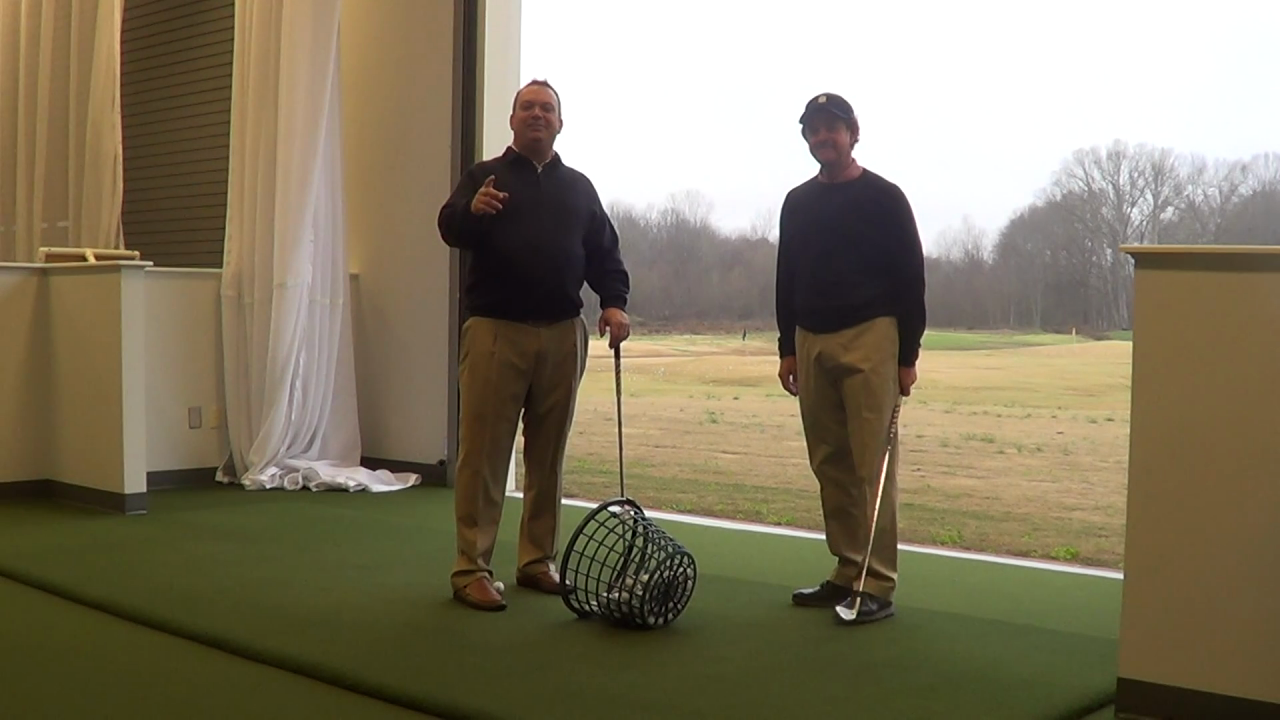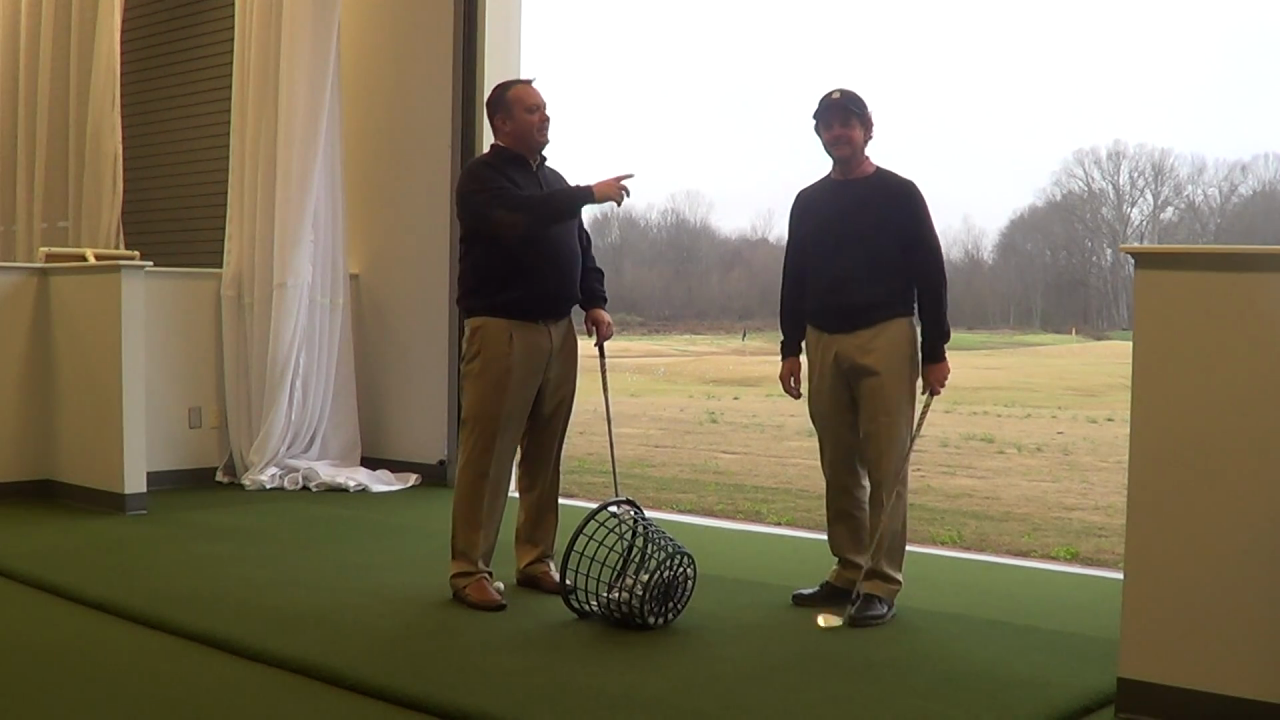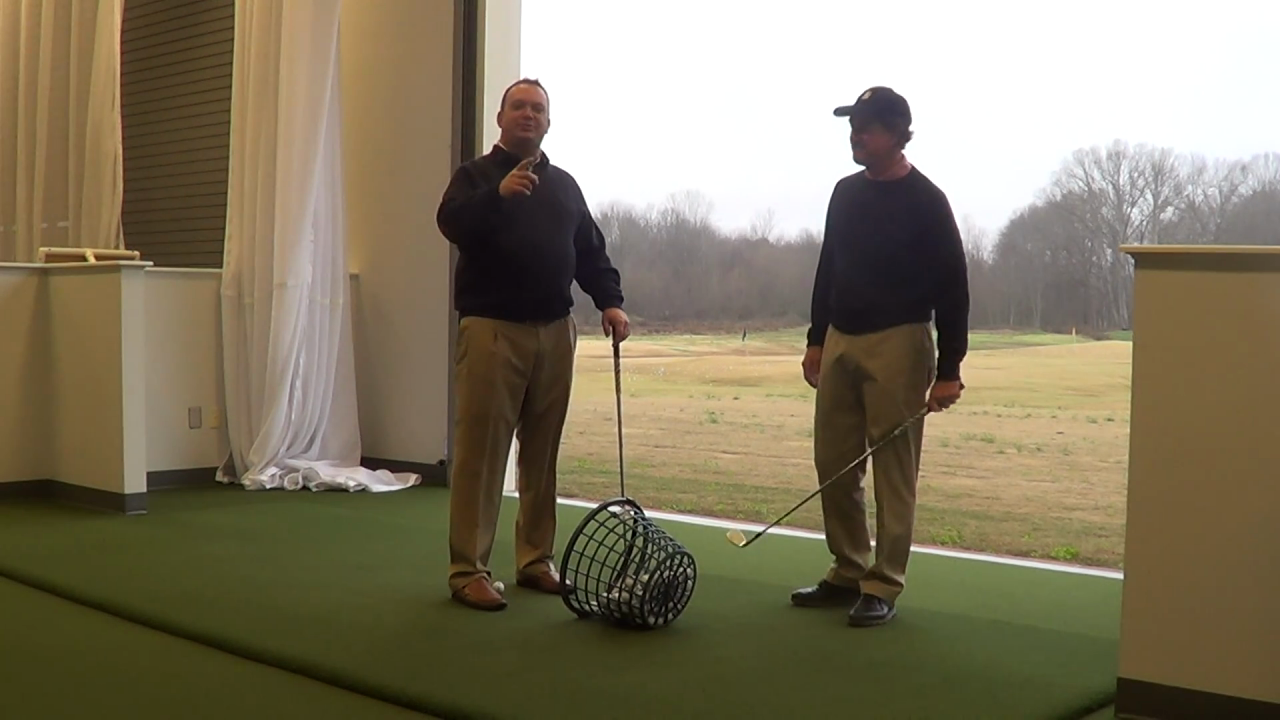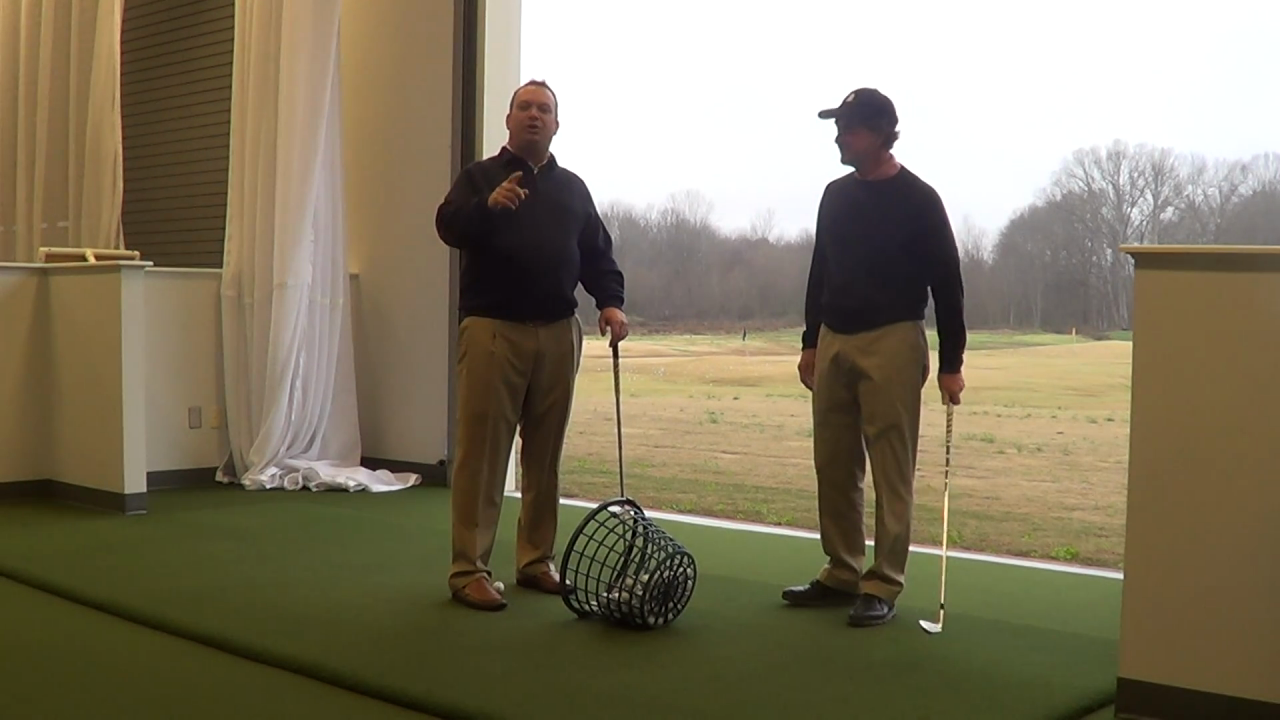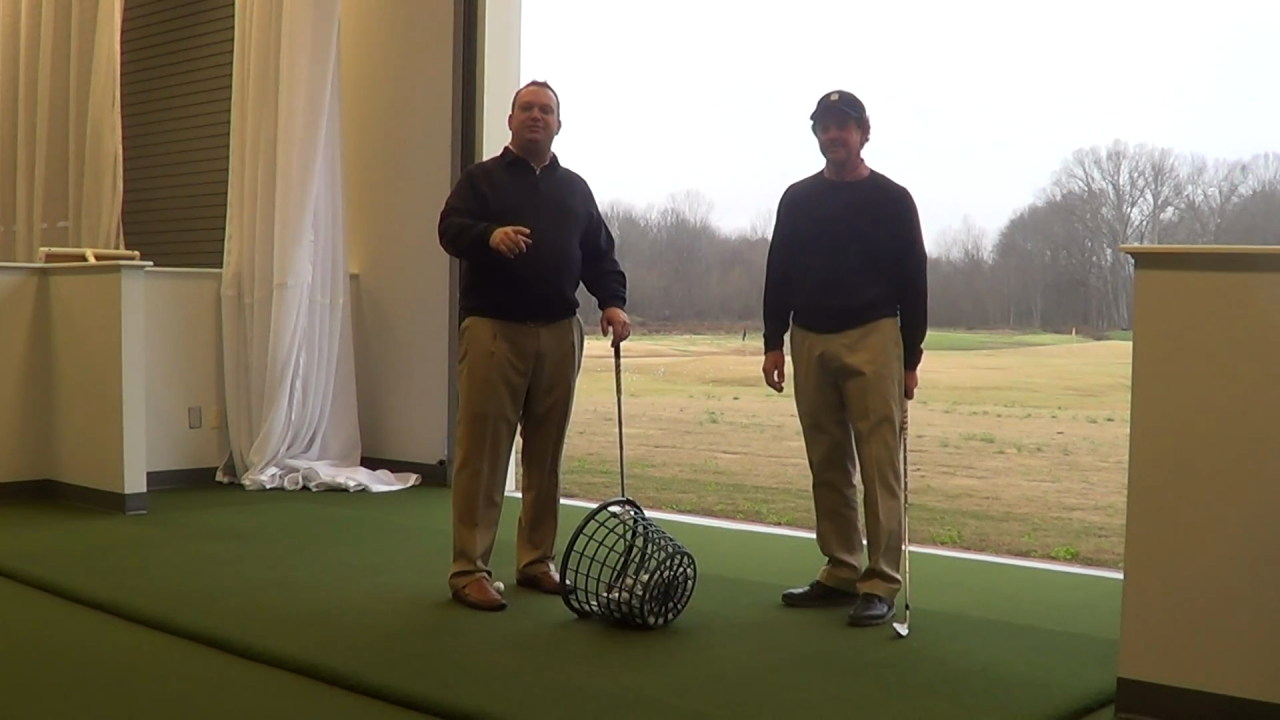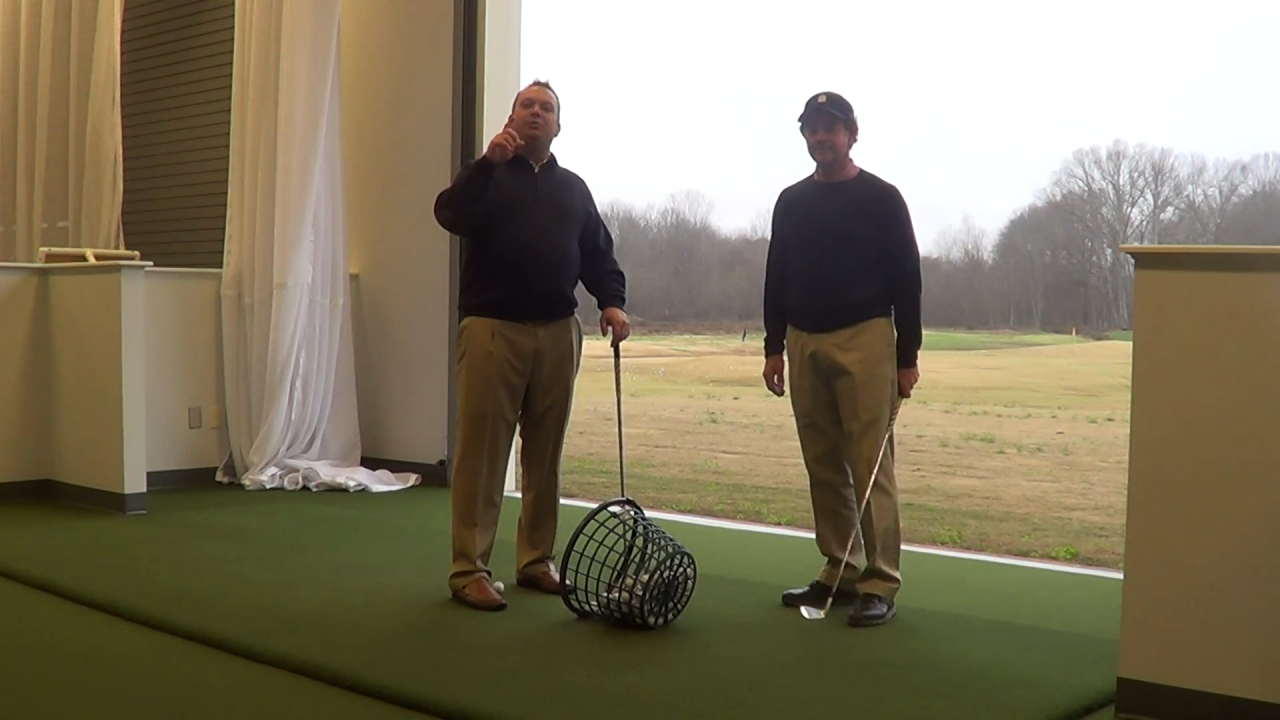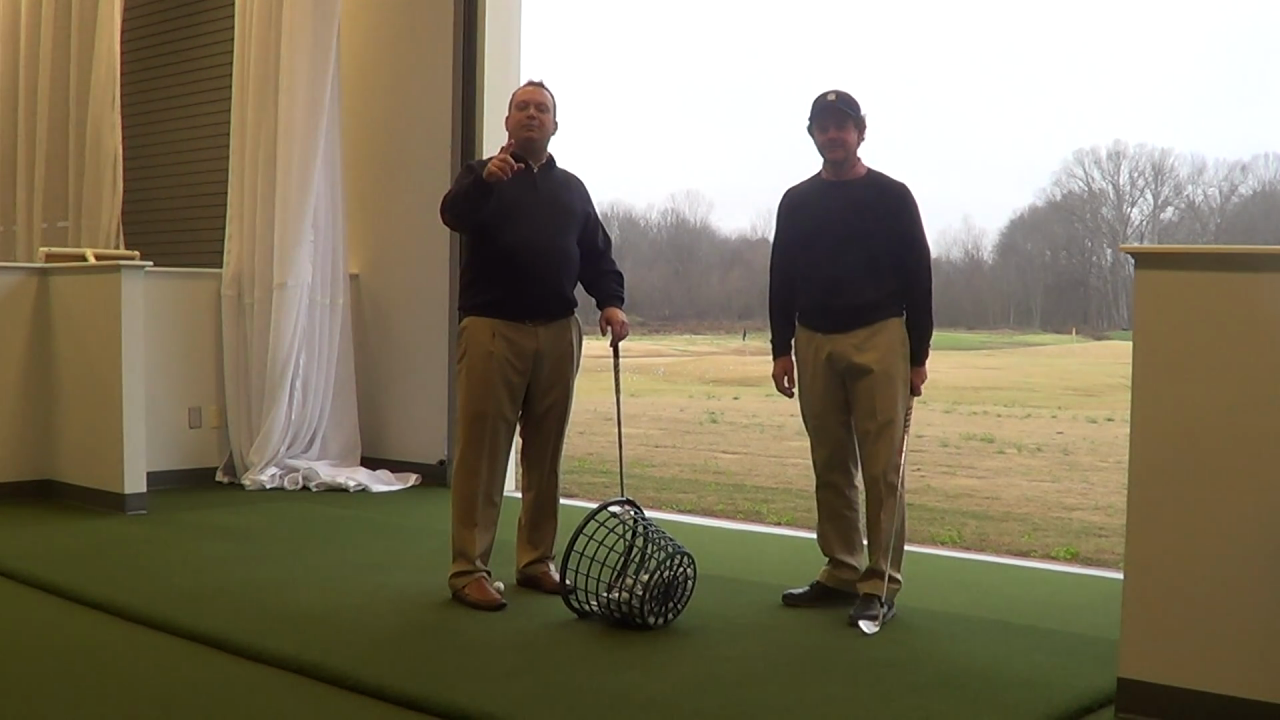
dt=0.7s
person 1, frame 1
left shoulder: (884, 197)
right shoulder: (797, 202)
left elbow: (910, 278)
right elbow: (787, 279)
left wrist: (908, 354)
right wrist: (787, 346)
left hip: (869, 340)
right hip: (813, 343)
left knee: (872, 463)
right knee: (830, 464)
left ankle: (876, 583)
right ankle: (847, 571)
person 1, frame 2
left shoulder: (900, 195)
right shoulder: (808, 202)
left elbow: (929, 275)
right elbow: (794, 280)
left wrist: (935, 350)
right wrist: (790, 348)
left hip: (885, 340)
right hip: (825, 344)
left knee: (886, 466)
right knee: (838, 466)
left ankle: (881, 583)
right ankle: (847, 572)
person 1, frame 3
left shoulder: (926, 202)
right shoulder: (845, 192)
left elbow: (951, 288)
left wrist: (948, 368)
right wrist: (816, 337)
left hip: (897, 344)
right hip: (841, 343)
left knee: (893, 468)
right knee: (833, 463)
left ankle: (883, 585)
right ankle: (847, 572)
person 1, frame 4
left shoulder: (918, 200)
right shoulder: (835, 195)
left elbow: (946, 282)
left wrist: (951, 362)
right wrist: (811, 340)
left hip: (891, 343)
right hip: (834, 343)
left knee: (890, 468)
right knee: (833, 465)
left ankle: (883, 583)
right ankle: (842, 572)
person 1, frame 5
left shoulder: (892, 199)
right shoulder: (798, 198)
left elbow: (913, 282)
right elbow: (779, 275)
left wrist: (911, 358)
right wrist: (774, 342)
left hip: (872, 341)
right hip: (811, 343)
left knee: (879, 464)
right knee: (827, 466)
left ankle: (880, 581)
right ankle: (841, 571)
person 1, frame 6
left shoulder: (881, 198)
right shoulder: (791, 201)
left elbow: (906, 280)
right elbow: (776, 278)
left wrist: (907, 356)
right wrist: (774, 346)
left hip: (864, 340)
right hip: (805, 343)
left knee: (870, 461)
right knee: (823, 464)
left ankle: (879, 581)
right ankle: (839, 572)
person 1, frame 7
left shoulder: (892, 196)
right shoulder: (797, 201)
left elbow: (918, 278)
right elbow: (782, 280)
left wrist: (918, 355)
right wrist: (782, 348)
left hip: (878, 341)
right hip: (815, 344)
left knee: (882, 466)
right knee: (829, 465)
left ankle: (881, 582)
right ankle: (841, 571)
person 2, frame 1
left shoulder: (578, 186)
right shoulder: (483, 176)
left elbow: (605, 250)
right elbow: (451, 228)
left wrist: (614, 301)
right wrist: (472, 210)
left hip: (563, 334)
right hip: (495, 331)
left knee: (548, 454)
right knee: (483, 452)
left ankle: (538, 560)
right ankle: (471, 569)
person 2, frame 2
left shoulder: (556, 181)
right shoulder: (482, 176)
left elbow: (579, 249)
right elbow: (520, 216)
left wrist: (595, 302)
right wrist: (589, 195)
left hip: (558, 331)
right hip: (499, 330)
left knee: (545, 452)
right knee: (487, 451)
left ankle: (536, 559)
right ankle: (469, 570)
person 2, frame 3
left shoulder: (563, 184)
right shoulder: (476, 175)
left elbow: (590, 250)
right elbow: (452, 222)
left wrist: (610, 301)
right wrist: (497, 194)
left hip: (554, 332)
right hip: (491, 330)
left knee: (542, 452)
right knee: (481, 452)
left ankle: (536, 559)
right ankle: (468, 570)
person 2, frame 4
left shoulder: (573, 187)
right shoulder: (479, 176)
left elbow: (598, 252)
right elbow: (449, 225)
left wrist: (611, 301)
right wrist: (488, 204)
left hip: (559, 332)
right hip: (492, 329)
left knee: (545, 453)
right knee: (482, 451)
left ankle: (537, 559)
right ankle: (469, 569)
person 2, frame 5
left shoulder: (575, 187)
right shoulder: (481, 178)
left elbow: (600, 253)
right elbow: (451, 231)
left wrist: (612, 301)
right wrist: (489, 235)
left hip: (559, 333)
right hip: (492, 330)
left knee: (546, 453)
right knee: (482, 452)
left ankle: (537, 560)
right ankle: (469, 569)
person 2, frame 6
left shoulder: (574, 187)
right shoulder: (485, 175)
left elbow: (599, 252)
right elbow: (450, 214)
left wrist: (612, 300)
right wrist: (489, 163)
left hip: (558, 332)
right hip: (491, 330)
left knee: (546, 453)
right knee: (481, 451)
left ankle: (537, 560)
right ankle: (469, 569)
person 2, frame 7
left shoulder: (571, 187)
right shoulder: (481, 175)
left elbow: (596, 253)
right elbow: (454, 215)
left wrist: (610, 301)
right wrist: (486, 180)
left hip: (558, 333)
right hip: (491, 329)
left knee: (545, 453)
right knee: (481, 452)
left ankle: (537, 560)
right ankle: (469, 569)
